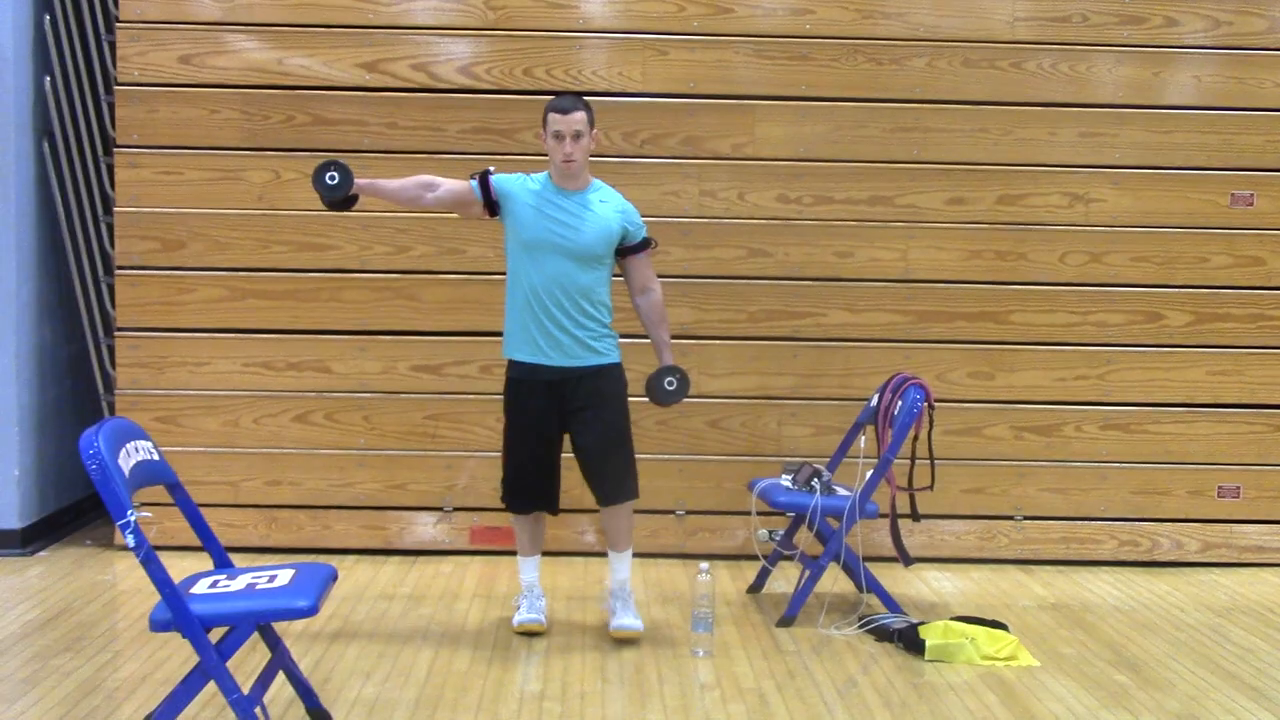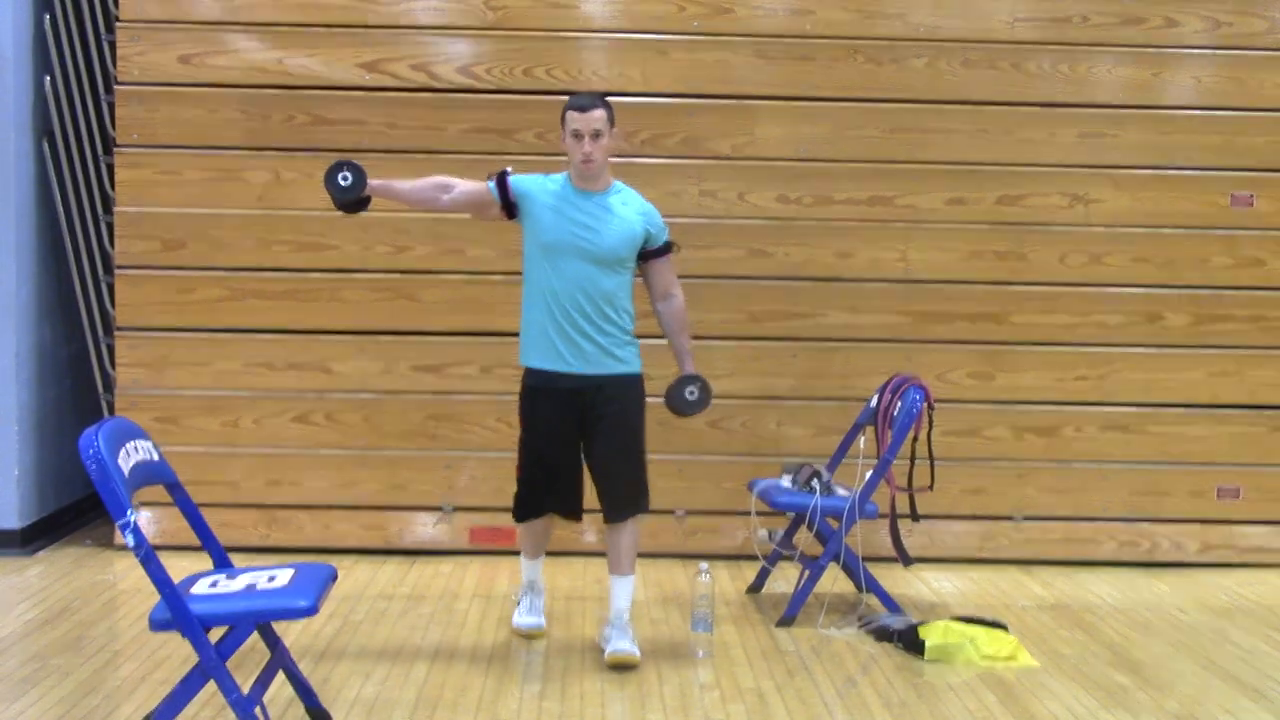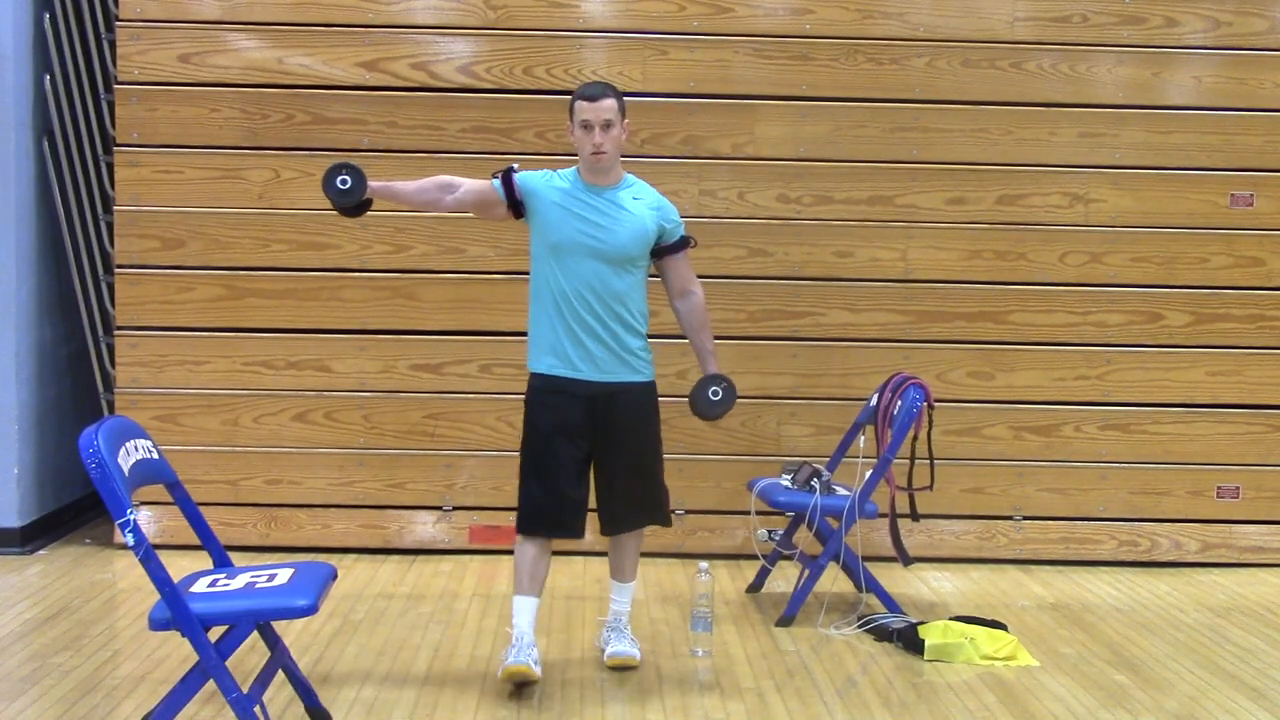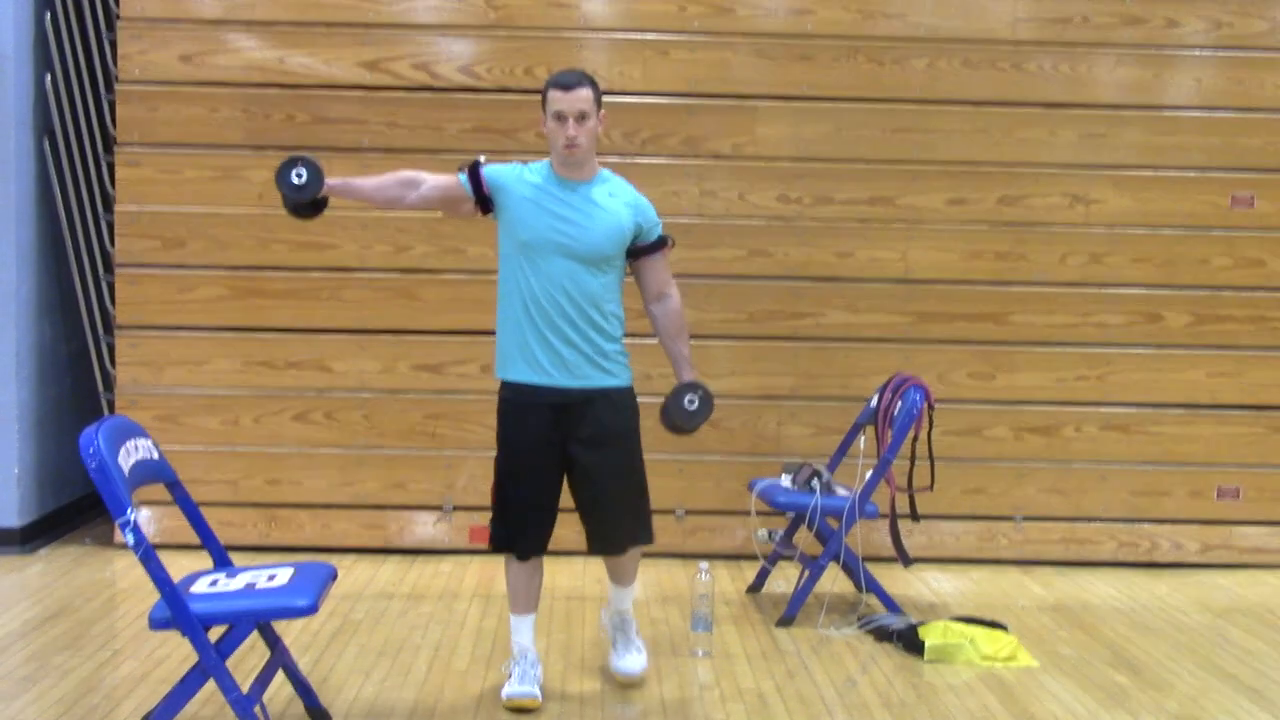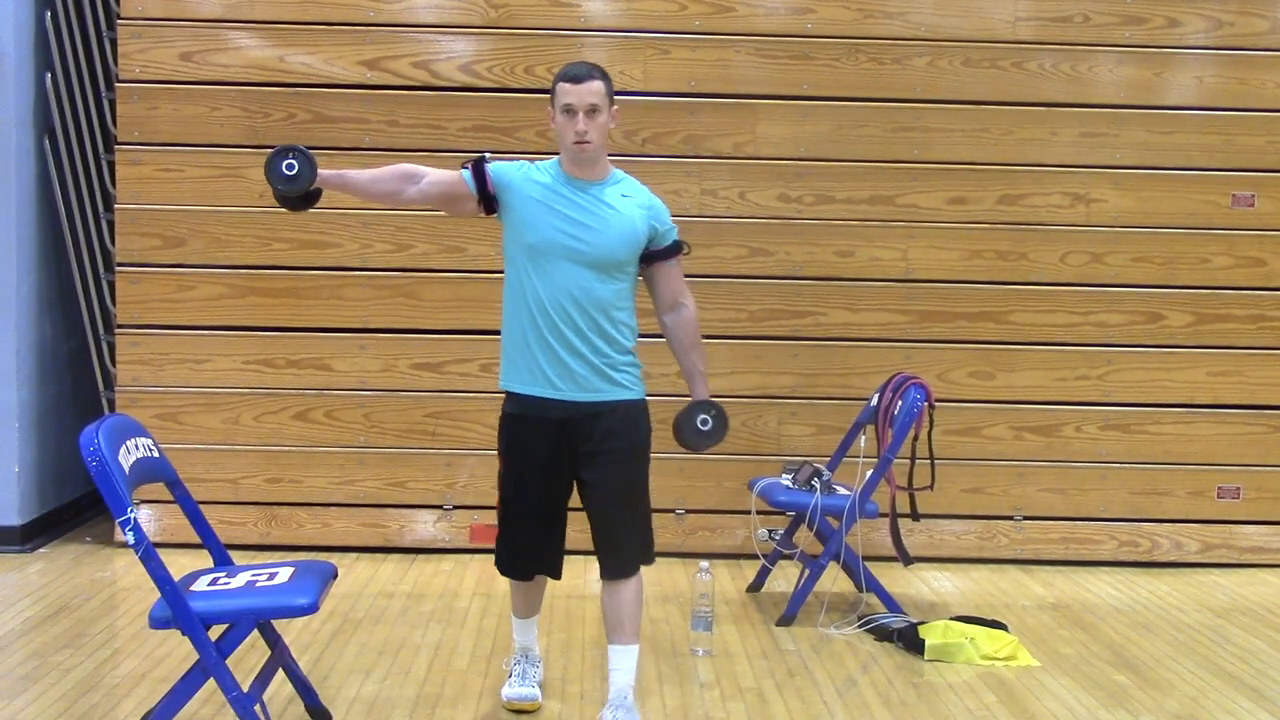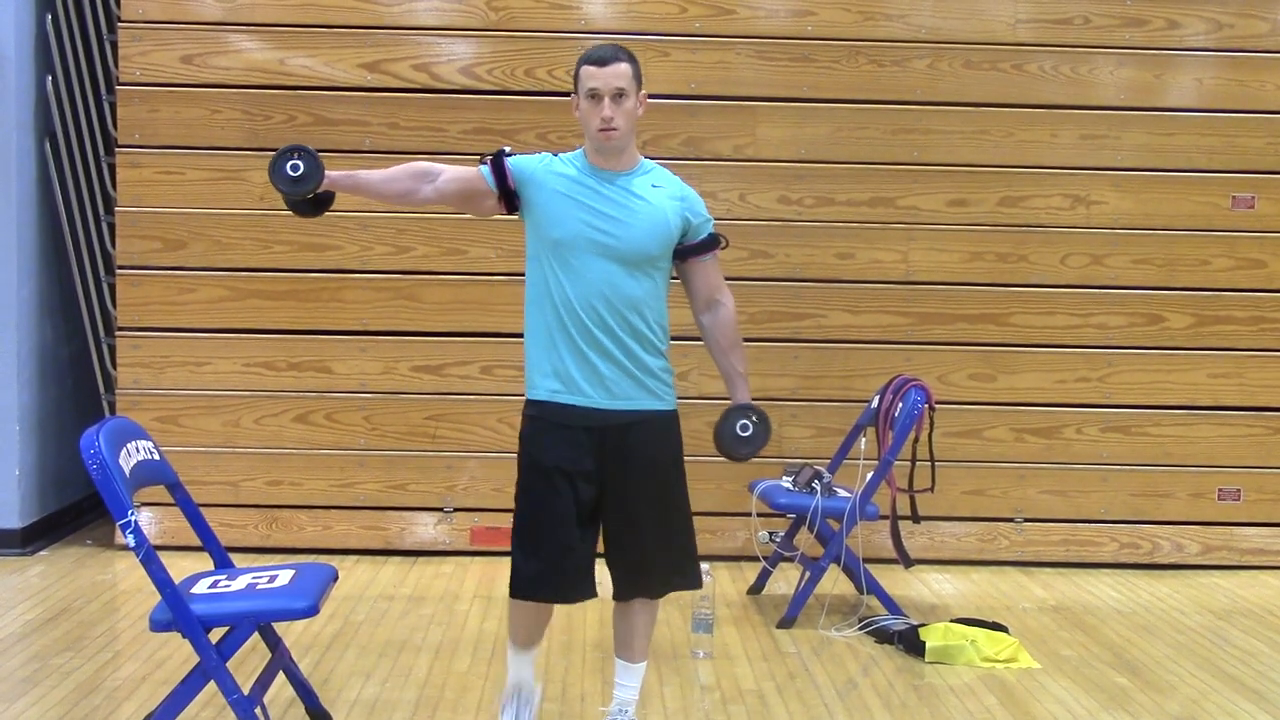
dt=0.4s
person 1, frame 1
left shoulder: (619, 212)
right shoulder: (512, 192)
left elbow: (646, 290)
right elbow: (433, 192)
left wrist: (666, 358)
right wrist: (362, 186)
left hip: (597, 369)
right hip: (529, 369)
left knee: (615, 485)
right knee: (527, 490)
left ankle: (621, 591)
right ankle: (531, 593)
person 1, frame 2
left shoulder: (642, 213)
right shoulder: (531, 193)
left elbow: (667, 296)
right elbow: (450, 193)
left wrist: (686, 366)
right wrist: (376, 186)
left hip: (617, 378)
right hip: (547, 376)
left knee: (622, 502)
right knee: (538, 497)
left ankle: (619, 622)
right ankle: (532, 587)
person 1, frame 3
left shoulder: (655, 209)
right shoulder: (538, 190)
left elbow: (686, 294)
right elbow: (451, 193)
left wrist: (709, 367)
right wrist: (375, 189)
left hip: (629, 385)
right hip: (555, 382)
left knee: (628, 513)
right knee: (540, 514)
left ankle: (617, 623)
right ankle: (521, 640)
person 1, frame 4
left shoulder: (631, 206)
right shoulder: (507, 184)
left elbow: (662, 298)
right elbow: (415, 189)
left wrist: (686, 376)
right wrist: (333, 186)
left hip: (606, 391)
right hip: (526, 391)
left knee: (620, 527)
right knee: (522, 532)
left ankle: (620, 619)
right ankle: (524, 658)
person 1, frame 5
left shoulder: (646, 209)
right shoulder: (515, 183)
left elbow: (676, 306)
right elbow: (415, 184)
left wrist: (699, 391)
right wrist: (324, 178)
left hip: (616, 405)
right hip: (532, 402)
left knee: (622, 554)
right knee: (526, 550)
right ankle: (526, 657)
person 1, frame 6
left shoulder: (679, 200)
right shoulder: (536, 177)
left elbow: (713, 306)
right elbow: (431, 183)
left wrist: (740, 396)
right wrist: (334, 180)
left hip: (647, 415)
right hip: (556, 410)
left knee: (642, 574)
right knee: (540, 573)
